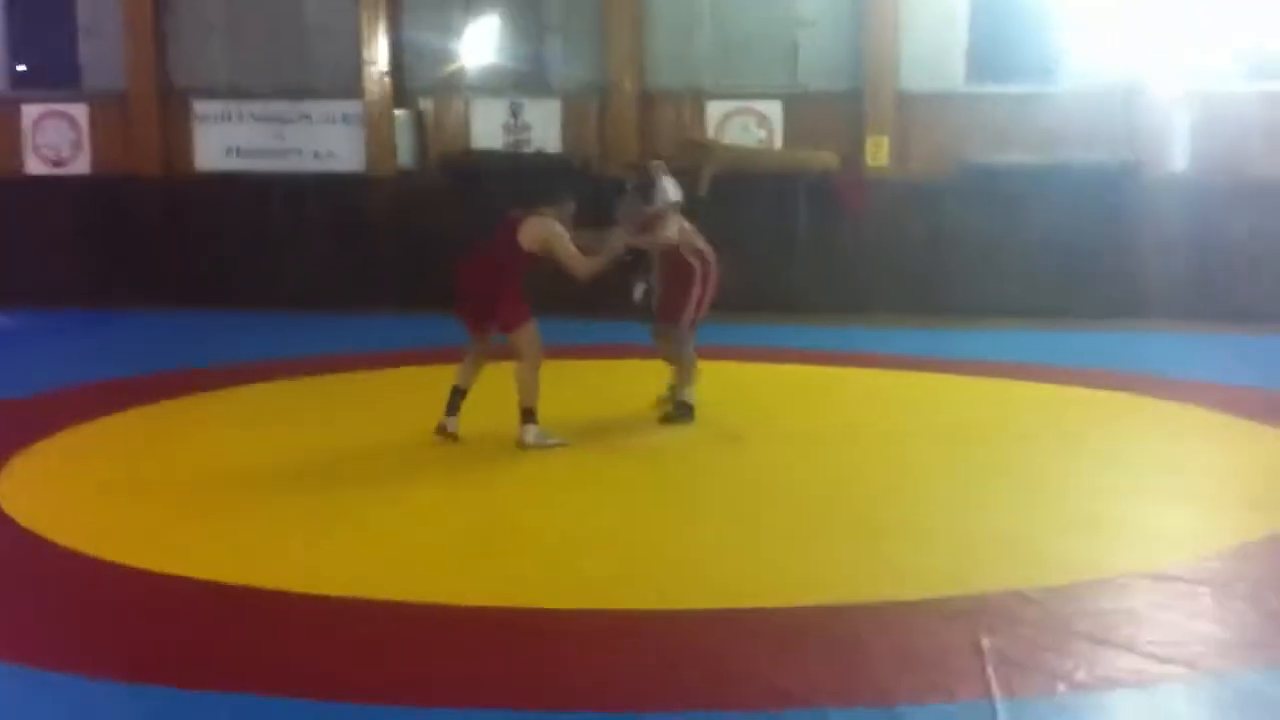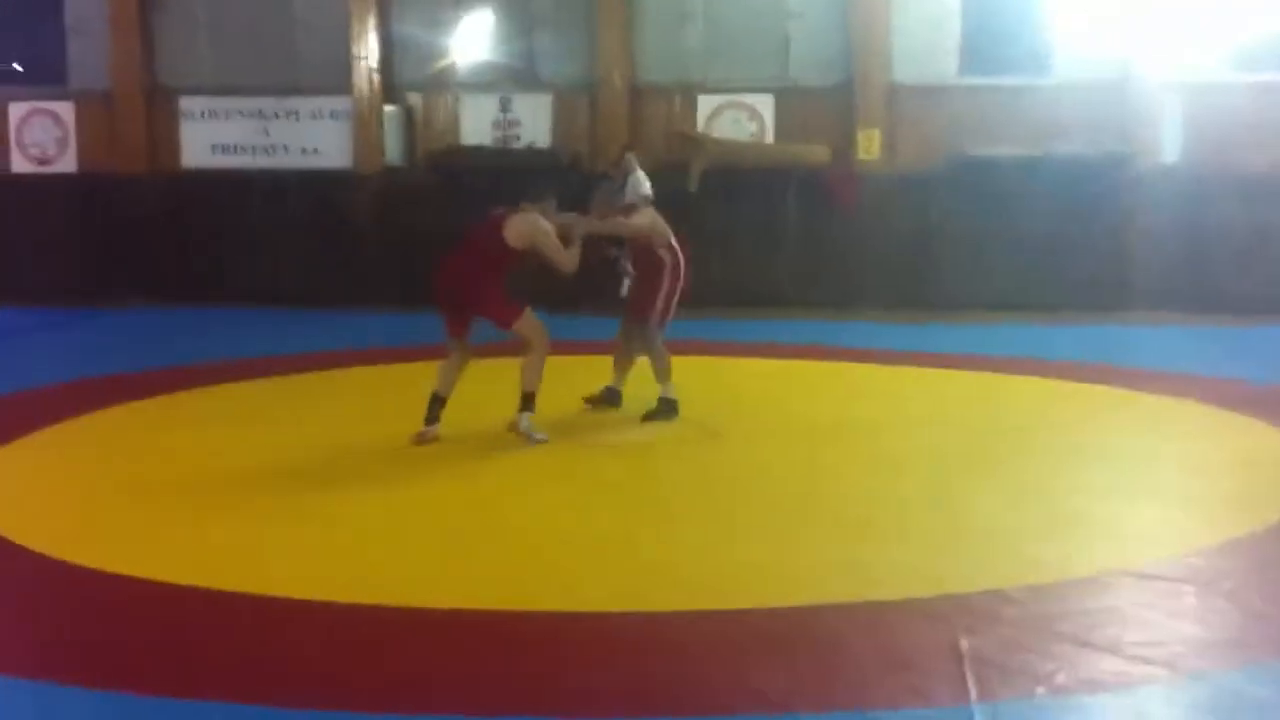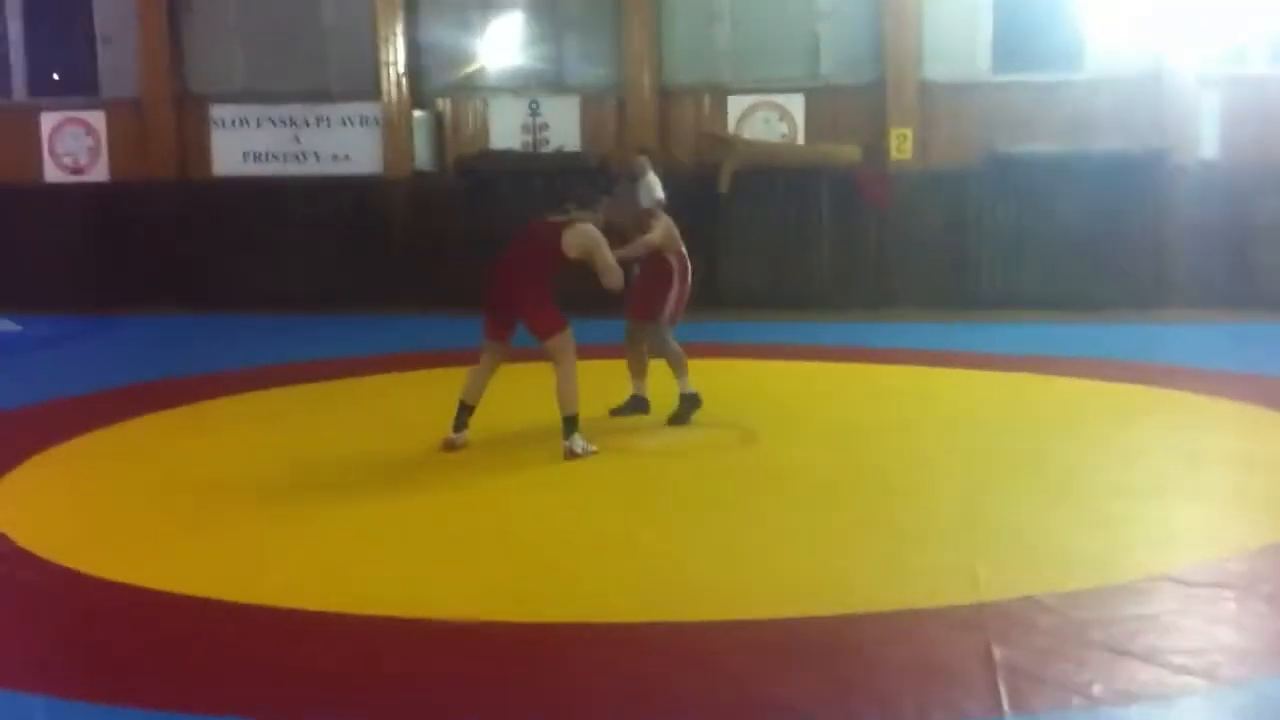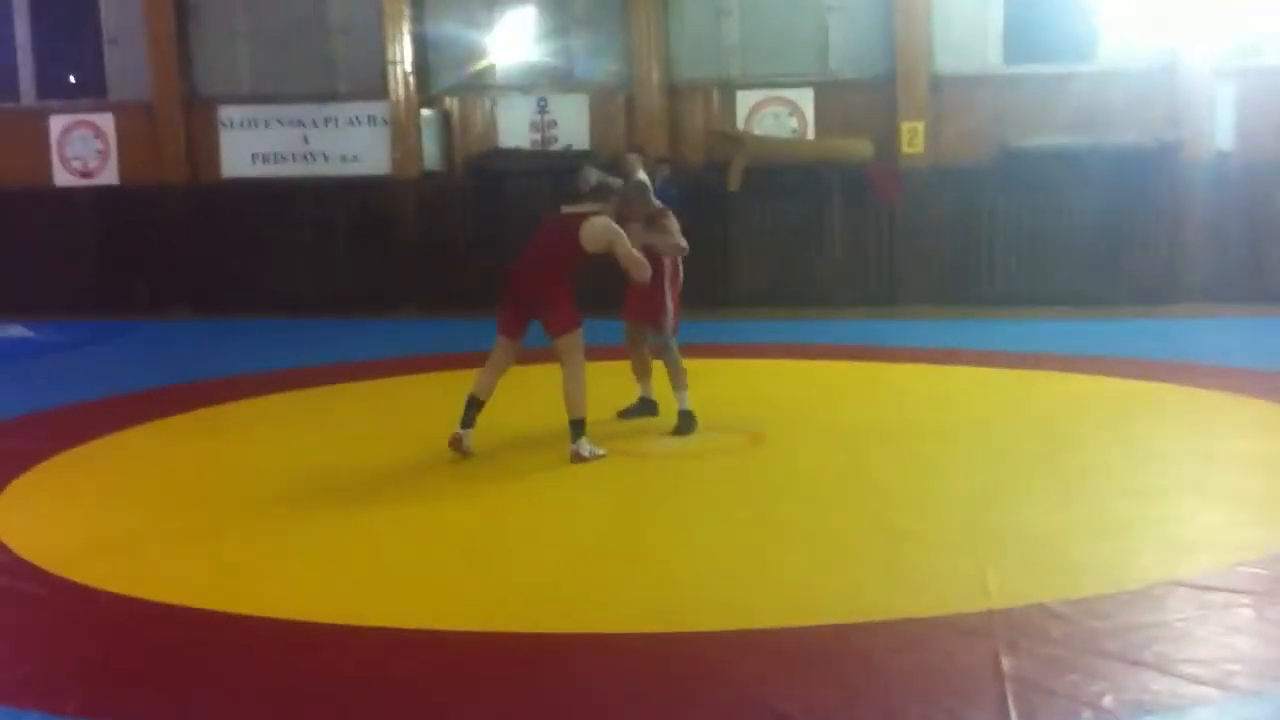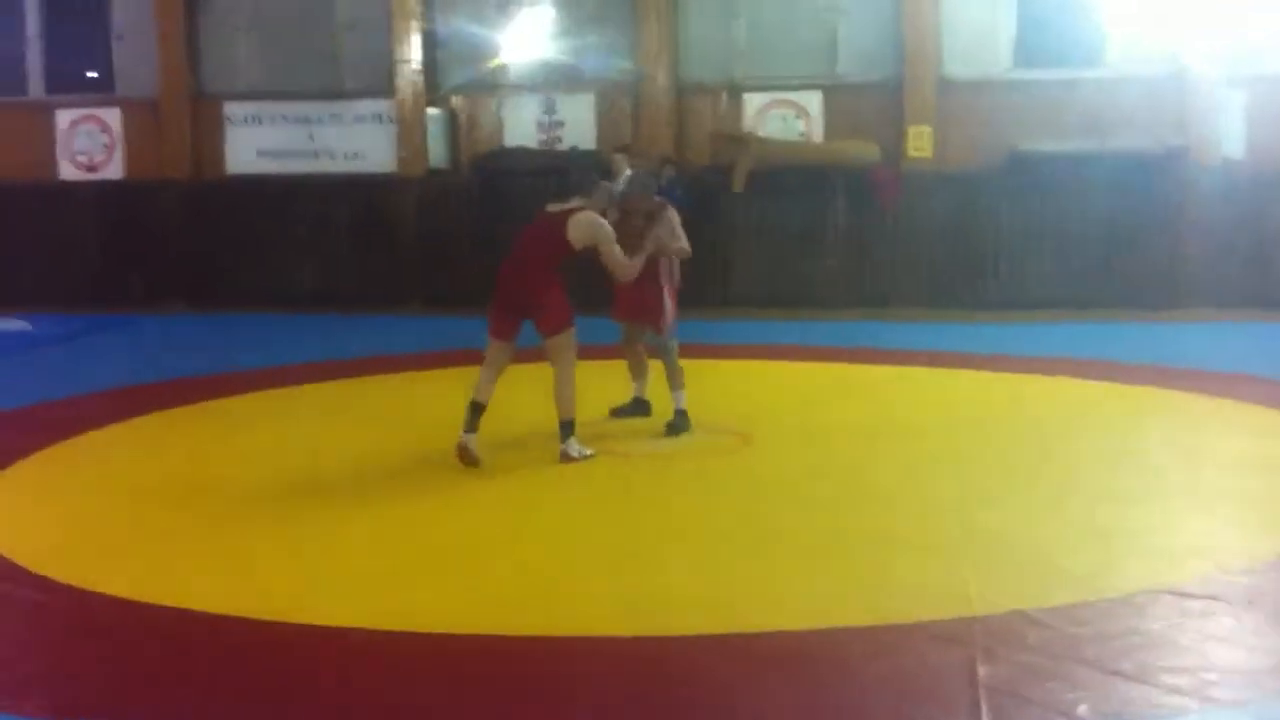
dt=0.2s
person 1, frame 1
left shoulder: (519, 219)
right shoulder: (551, 229)
right elbow: (582, 270)
right wrist: (611, 250)
left hip: (469, 282)
right hip: (498, 288)
left knee: (479, 350)
right knee: (531, 353)
left ankle: (450, 419)
right ankle: (529, 429)
person 1, frame 2
left shoulder: (501, 216)
right shoulder: (536, 224)
right elbow: (567, 265)
right wrist: (576, 239)
left hip: (450, 281)
right hip: (482, 285)
left knee: (458, 352)
right knee: (538, 340)
left ankle: (430, 425)
right ankle: (525, 418)
person 1, frame 3
left shoulder: (547, 223)
right shoulder: (590, 234)
right elbow: (615, 282)
right wrist: (607, 259)
left hip: (501, 285)
right hip: (531, 291)
left knee: (489, 359)
right knee: (565, 360)
left ankle: (457, 432)
right ankle: (572, 440)
person 1, frame 4
left shoulder: (561, 214)
right shoulder: (608, 227)
right elbow: (642, 274)
right wrist: (632, 251)
left hip: (519, 282)
right hip: (551, 288)
left knee: (499, 360)
right knee: (574, 362)
left ankle: (465, 430)
right ankle: (579, 444)
person 1, frame 5
left shoulder: (548, 211)
right shoulder: (595, 223)
right elbow: (624, 273)
right wrist: (647, 249)
left hip: (508, 280)
right hip: (542, 287)
left knee: (493, 363)
right knee: (564, 362)
left ankle: (469, 434)
right ankle: (568, 443)
person 2, frame 1
left shoulder: (667, 221)
right shoulder: (651, 222)
left elbow: (666, 240)
left wrist: (629, 240)
left hip: (698, 275)
right hip: (678, 275)
left knee: (680, 336)
right knee: (661, 331)
left ankle: (685, 403)
right ankle: (680, 383)
person 2, frame 2
left shoulder: (643, 216)
right shoulder: (629, 214)
left elbow: (626, 225)
left wrist: (588, 227)
left hip: (666, 273)
right hip: (648, 274)
left knee: (650, 335)
right knee: (628, 330)
left ankle: (668, 401)
right ankle: (614, 391)
person 2, frame 3
left shoulder: (657, 222)
right shoulder: (637, 220)
left elbow: (648, 242)
left wrist: (615, 254)
left hip: (671, 277)
right hip: (649, 276)
left knee: (659, 335)
right knee: (634, 336)
left ankle: (688, 395)
right ankle: (639, 397)
person 2, frame 4
left shoulder: (664, 218)
left elbow: (680, 247)
left wrist: (648, 239)
left hip: (662, 279)
right hip: (640, 278)
left knee: (665, 344)
right knee: (635, 339)
left ankle: (686, 411)
right ankle: (647, 399)
person 2, frame 5
left shoulder: (665, 214)
right shoulder: (626, 207)
left elbow: (683, 250)
left wrist: (665, 243)
left hip: (658, 280)
right hip: (633, 278)
left knee: (665, 346)
right knee: (631, 339)
left ankle: (681, 412)
right ankle: (641, 399)
